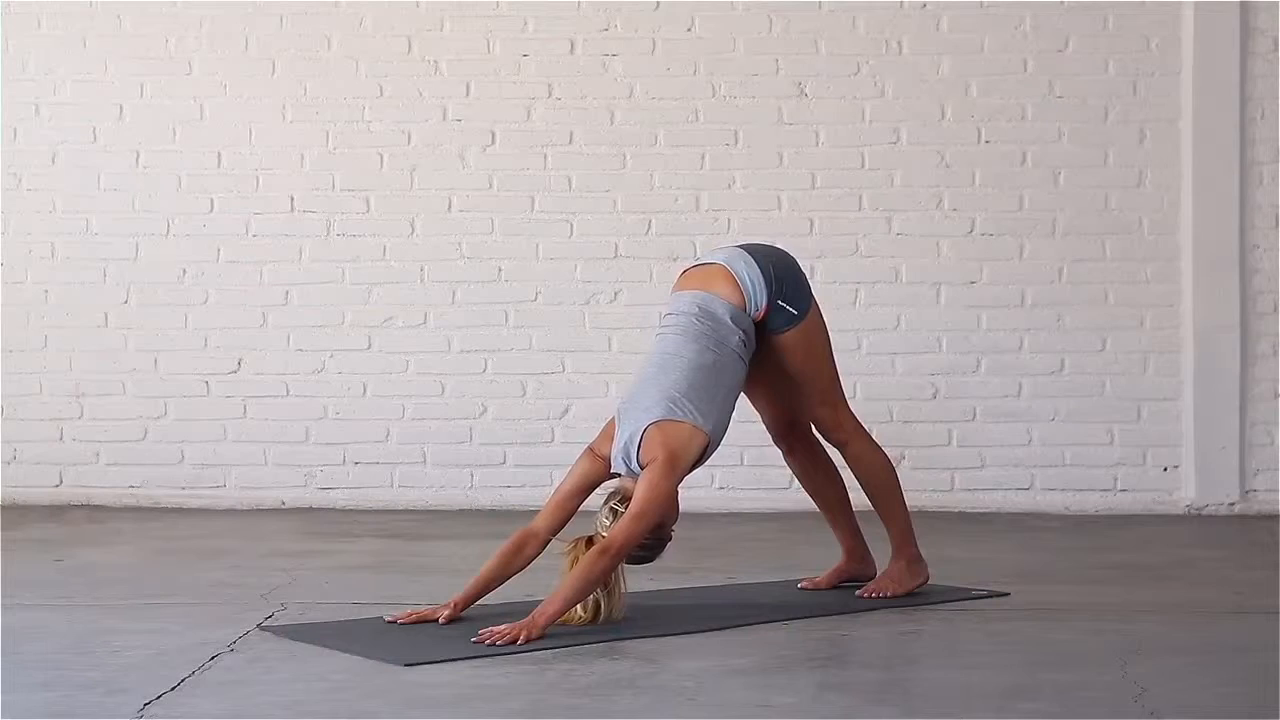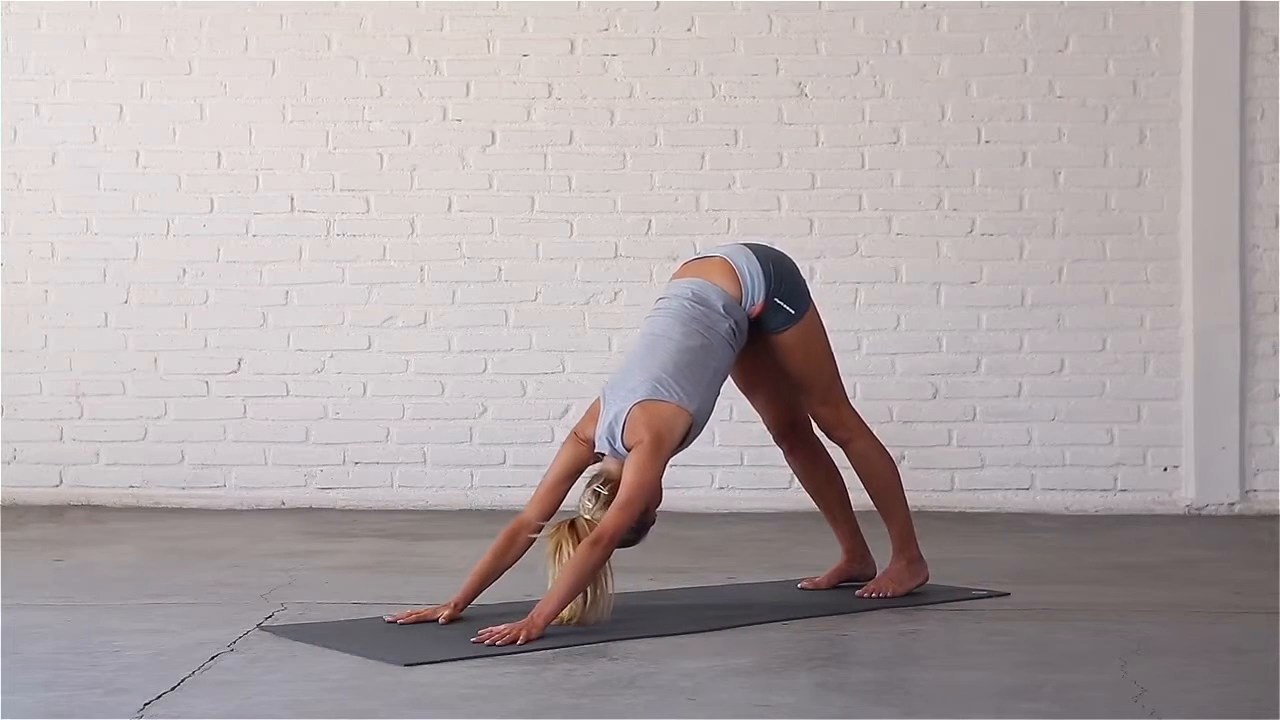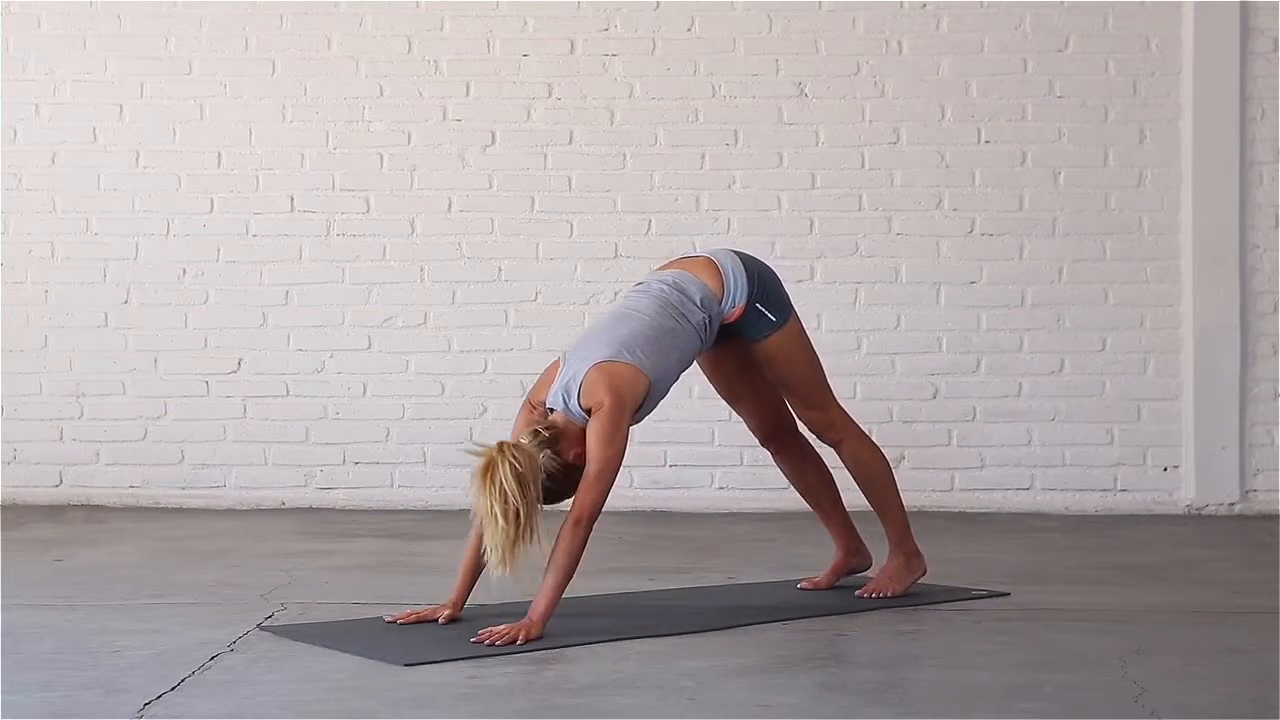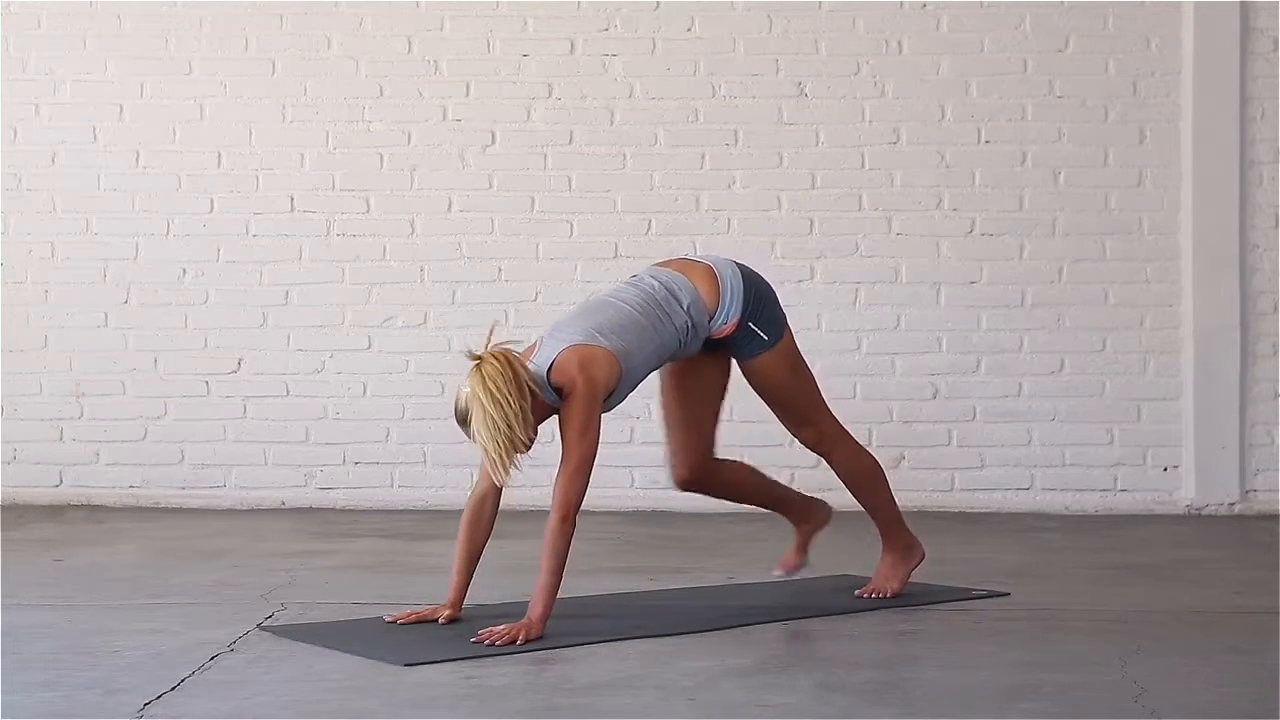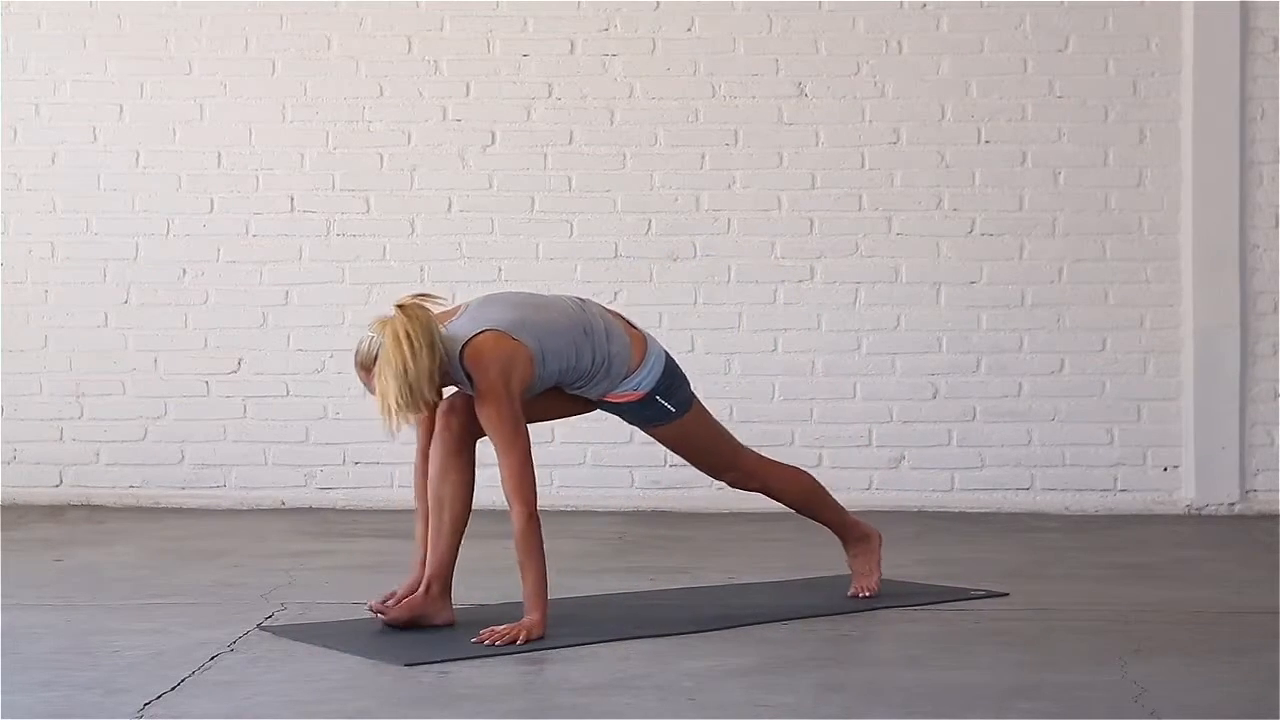
dt=1s
person 1, frame 1
left shoulder: (667, 451)
right shoulder: (611, 446)
left elbow: (610, 549)
right elbow: (535, 534)
left wrist: (538, 621)
right wrist: (457, 603)
left hip: (759, 282)
right hip: (713, 290)
left knee: (835, 423)
right knee: (791, 433)
left ankle: (908, 559)
right ankle: (856, 557)
person 1, frame 2
left shoulder: (650, 432)
right shoulder: (593, 431)
left elbow: (602, 538)
right elbow: (528, 521)
left wrist: (537, 621)
right wrist: (456, 603)
left hip: (758, 281)
right hip: (717, 291)
left knee: (835, 421)
right knee: (790, 431)
left ankle: (908, 558)
right ankle: (856, 557)
person 1, frame 3
left shoulder: (607, 395)
right shoulder: (543, 400)
left elbow: (582, 518)
right elbow: (495, 500)
left wrist: (535, 620)
right wrist: (454, 602)
left hip: (738, 288)
right hip: (699, 297)
left knee: (826, 422)
right knee: (776, 434)
left ankle: (905, 553)
right ankle: (851, 550)
person 1, frame 4
left shoulder: (576, 378)
right shoulder: (514, 374)
left elbow: (564, 509)
right elbow: (485, 494)
left wrist: (536, 617)
right wrist: (452, 601)
left hip: (728, 302)
right hip: (687, 308)
left knee: (817, 433)
right knee: (690, 472)
left ankle: (900, 544)
right ankle: (804, 513)
person 1, frame 5
left shoulder: (487, 366)
right shoulder: (423, 342)
left elbow: (523, 505)
right elbow: (427, 454)
left wrist: (535, 615)
right wrist: (420, 574)
left hip: (631, 372)
right hip: (577, 362)
left knee: (739, 470)
right knee: (452, 424)
left ankle: (858, 537)
right ankle: (435, 594)
